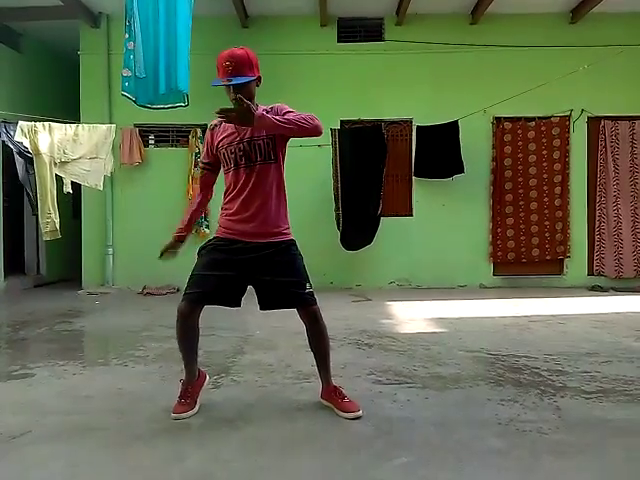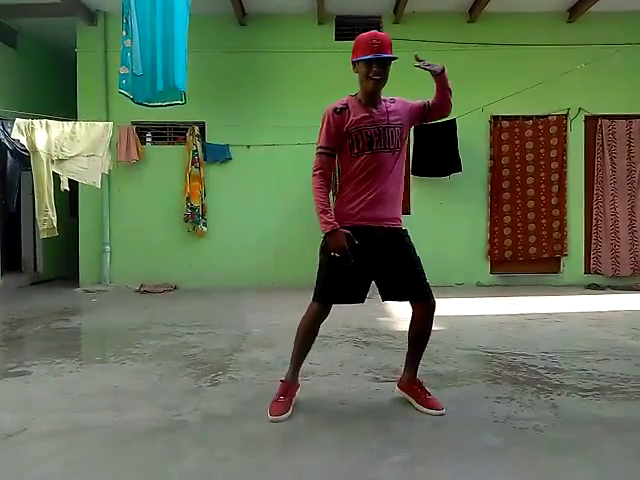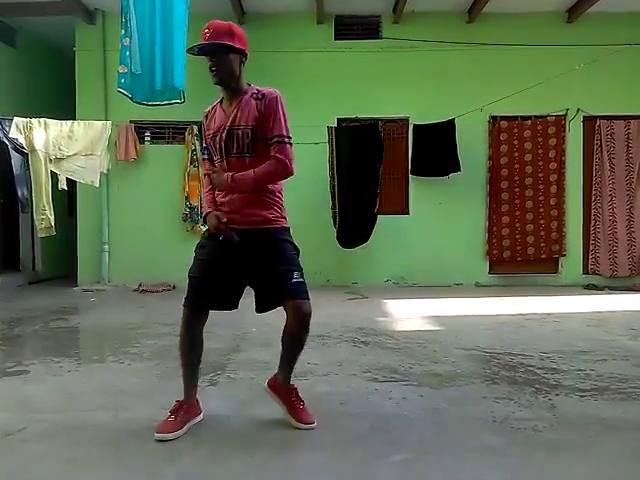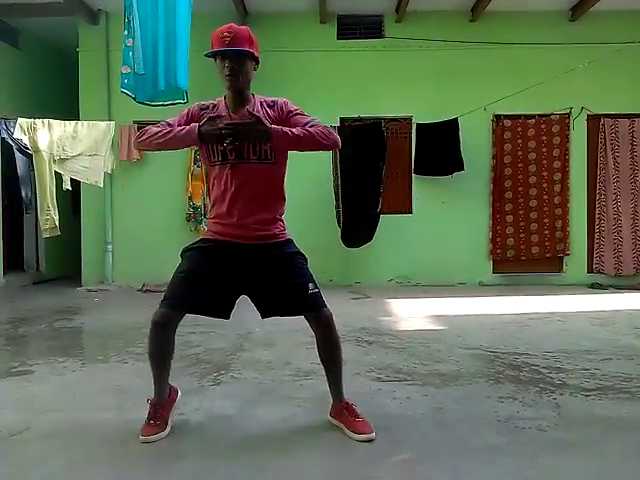
dt=1s
person 1, frame 1
left shoulder: (276, 115)
right shoulder: (216, 129)
left elbow: (314, 126)
right elbow: (204, 186)
left wrist: (256, 118)
right wrist: (182, 232)
left hip: (275, 240)
right hip: (228, 240)
left knee: (310, 310)
right knee: (187, 309)
left ankle: (329, 387)
right ankle: (192, 379)
person 1, frame 2
left shoulder: (403, 110)
right shoulder: (337, 113)
left elbow: (443, 109)
right elbow: (320, 174)
left wrist: (440, 76)
right wrist: (331, 228)
left hip: (391, 229)
right hip: (349, 230)
left knee: (425, 303)
right knee: (320, 307)
left ankle: (410, 380)
right ankle: (290, 383)
person 1, frame 3
left shoulder: (267, 100)
right shoulder: (210, 117)
left elbow: (284, 165)
left wrist: (231, 180)
right wrist: (211, 212)
left hip: (268, 231)
right hip: (224, 233)
left knee: (300, 310)
right knee: (192, 314)
left ankle: (284, 384)
right ankle: (189, 403)
person 1, frame 4
left shoulder: (278, 111)
right shoulder: (202, 115)
left elbow: (331, 140)
right elbow: (143, 140)
left wrist: (270, 131)
right wrist: (200, 131)
left hip: (272, 244)
right hip: (218, 244)
left knee: (322, 318)
right knee: (162, 320)
left ankle: (340, 405)
right ankle: (162, 397)
